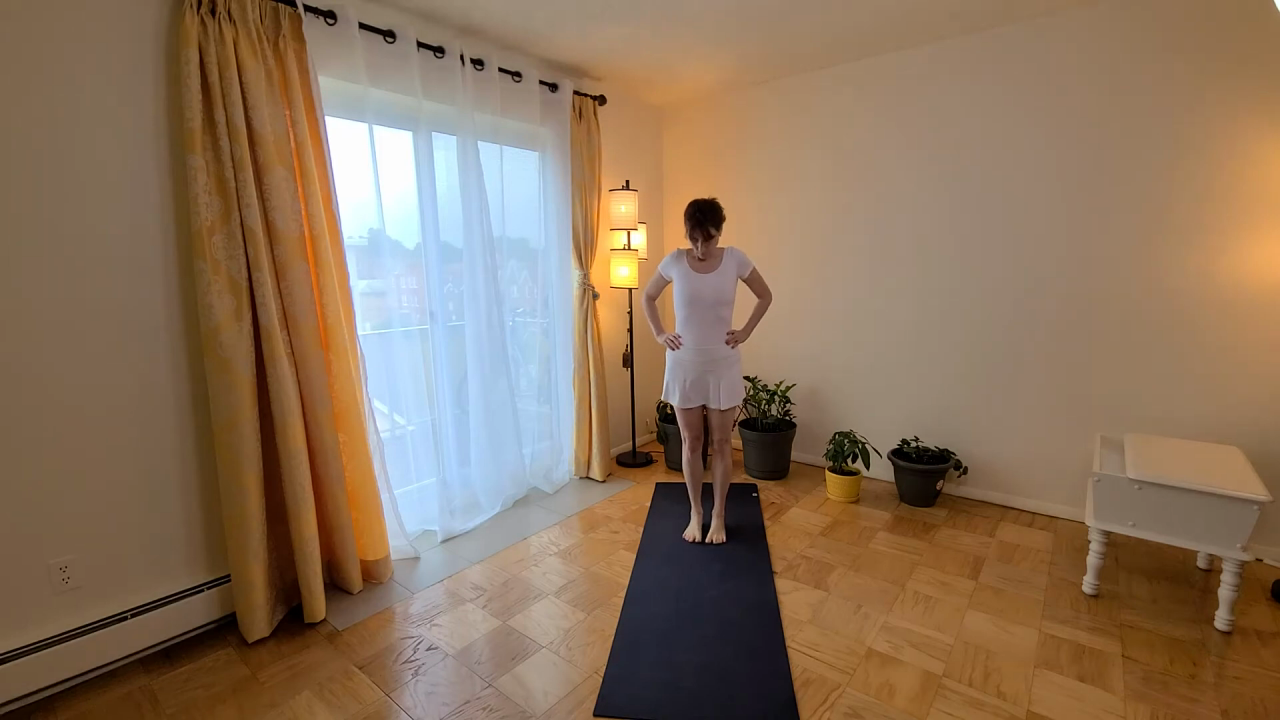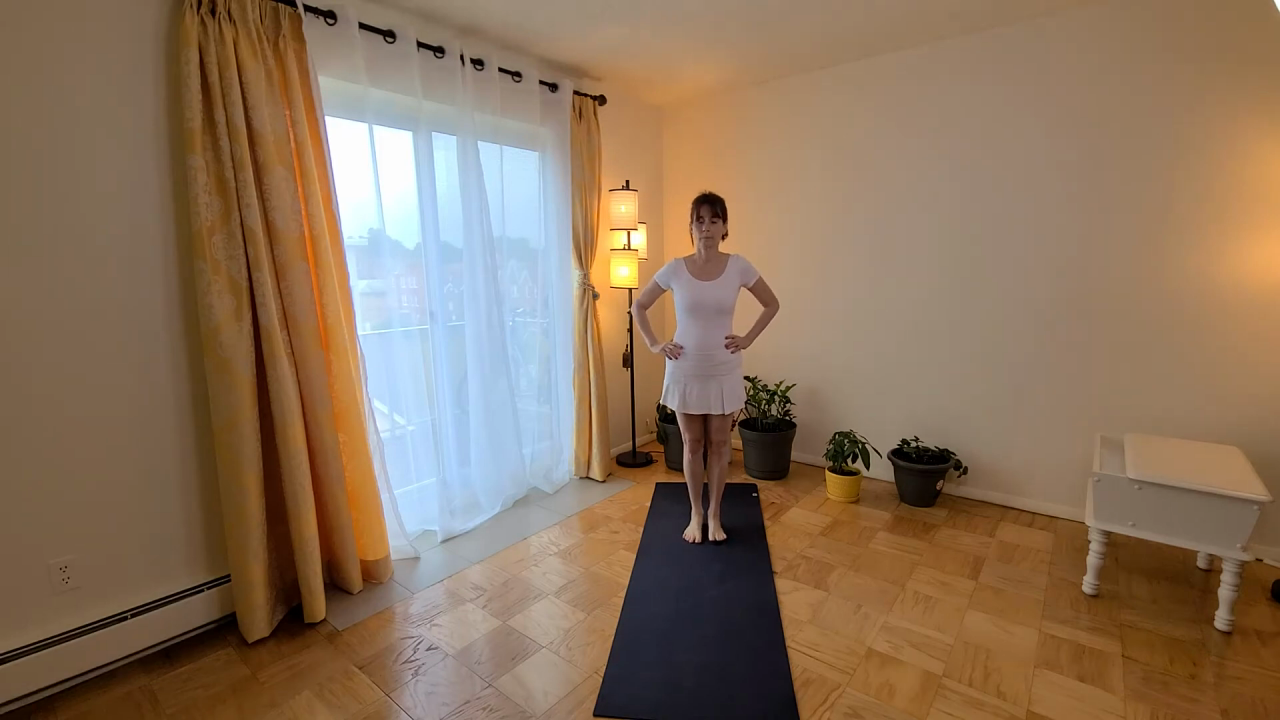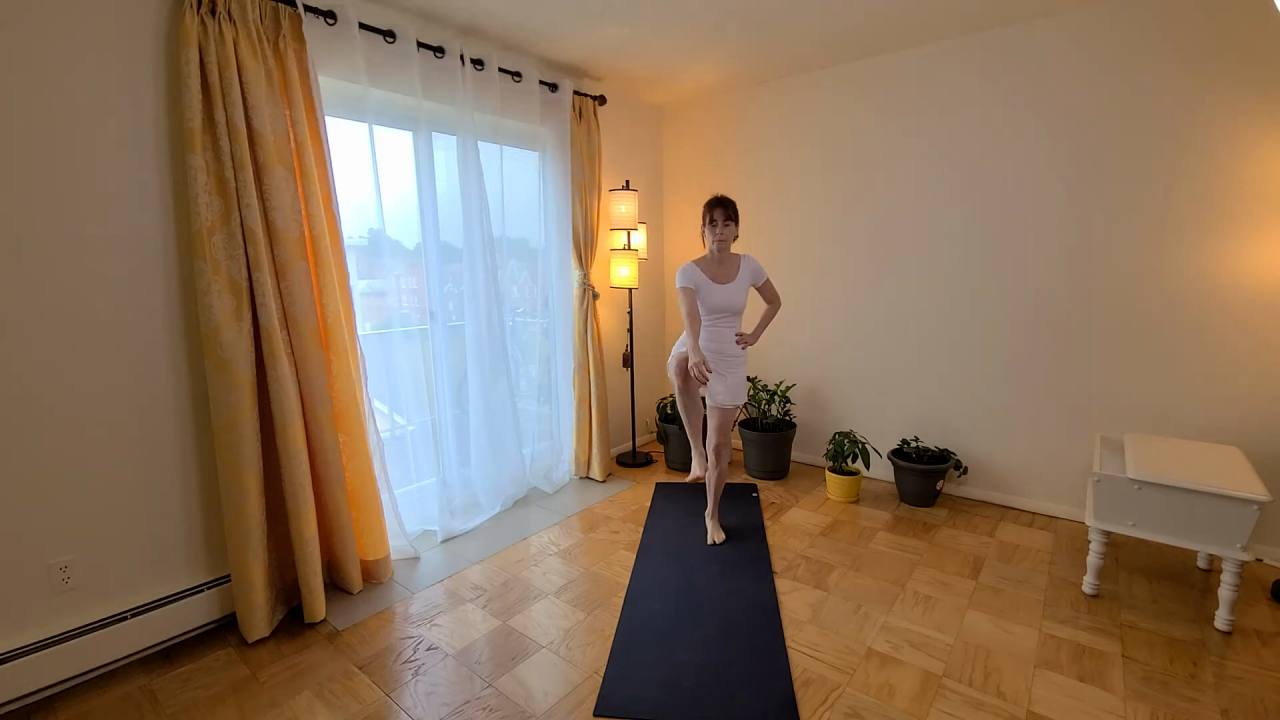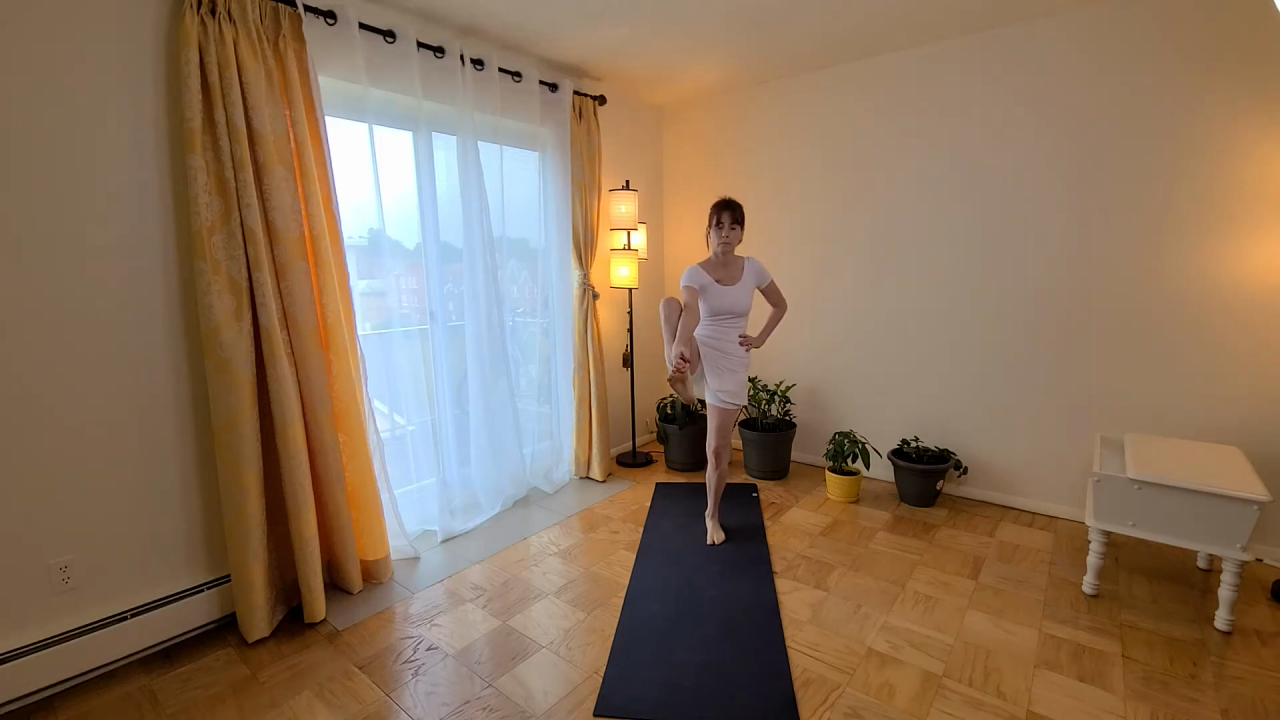
dt=1s
person 1, frame 1
left shoulder: (735, 259)
right shoulder: (674, 261)
left elbow: (765, 296)
right elbow: (648, 297)
left wrist: (746, 332)
right wrist: (660, 334)
left hip: (723, 367)
right hip: (683, 367)
left knee: (721, 443)
right knee: (691, 442)
left ankle: (718, 515)
right ankle: (695, 513)
person 1, frame 2
left shoulder: (739, 267)
right shoulder: (674, 270)
left elbow: (772, 304)
right elbow: (639, 306)
left wrist: (748, 339)
right wrist: (654, 344)
left hip: (724, 371)
right hip: (685, 371)
left knee: (719, 445)
right knee: (693, 445)
left ankle: (714, 514)
right ankle: (696, 514)
person 1, frame 3
left shoulder: (748, 266)
right shoulder: (689, 272)
left elbow: (774, 301)
right elbow: (690, 314)
left wrist: (755, 335)
right wrist: (695, 351)
left hip: (730, 364)
right hip: (693, 355)
left knee: (720, 444)
right knee: (683, 370)
left ankle: (711, 515)
right ankle: (697, 455)
person 1, frame 4
left shoulder: (753, 269)
right shoulder: (695, 273)
left elbow: (780, 305)
right elbow: (691, 311)
left wrist: (760, 339)
right wrist: (679, 347)
left hip: (730, 365)
right hip: (695, 355)
left knee: (718, 449)
right knee: (669, 304)
left ankle: (712, 516)
right ankle: (683, 377)
